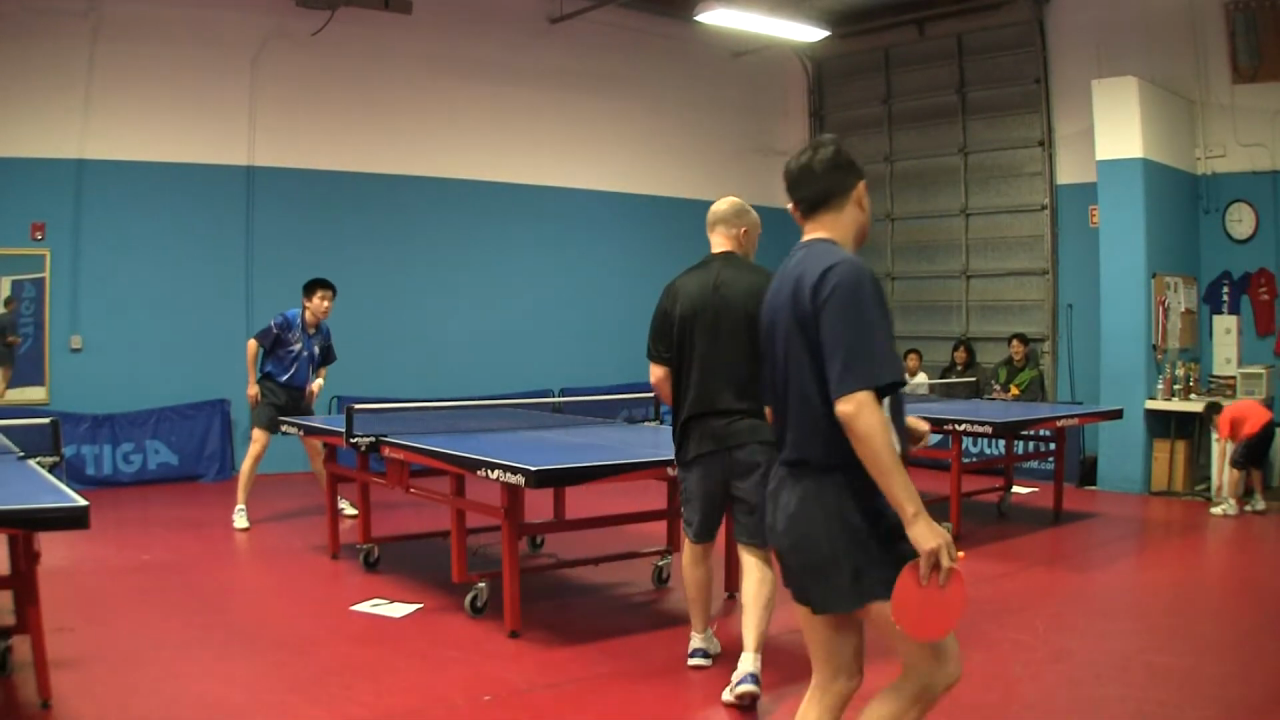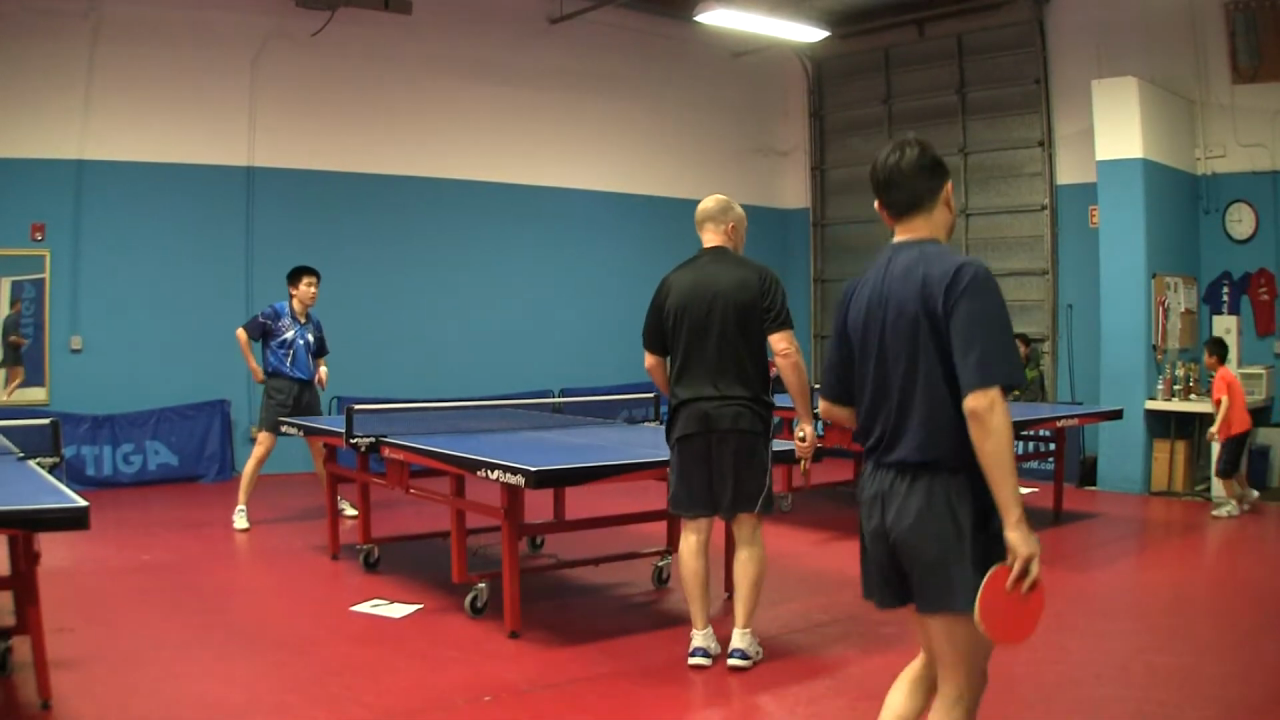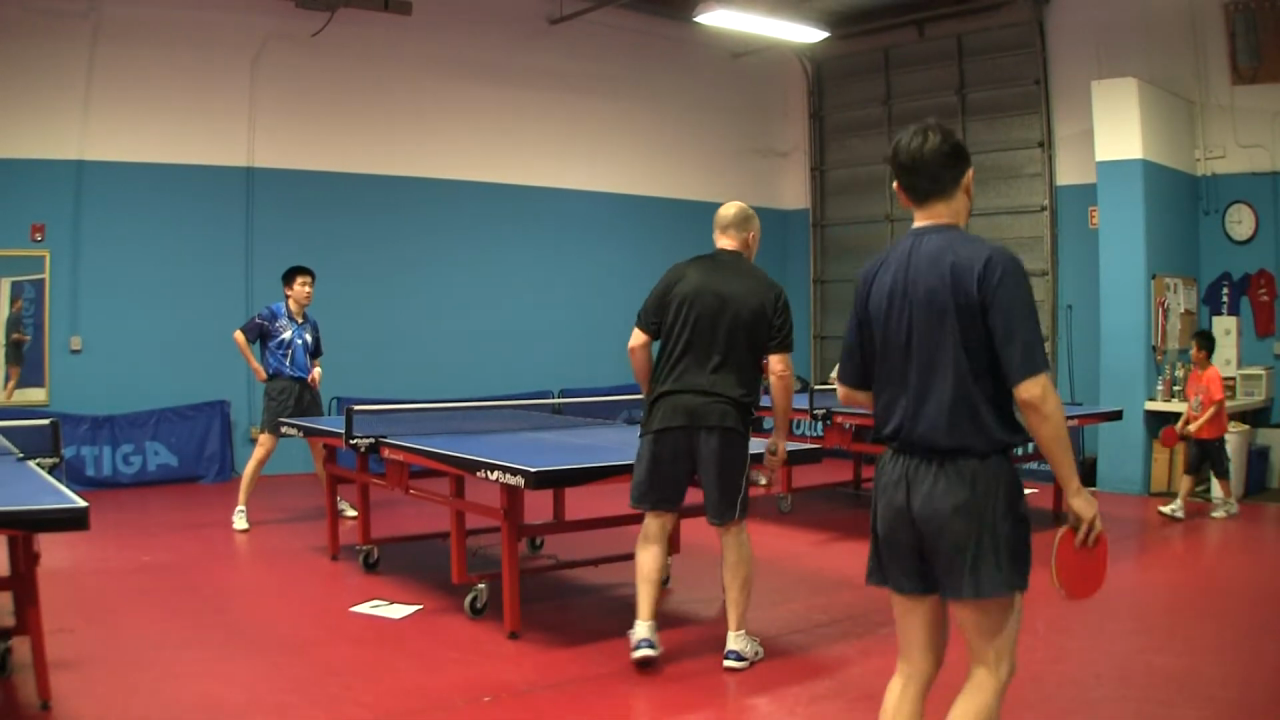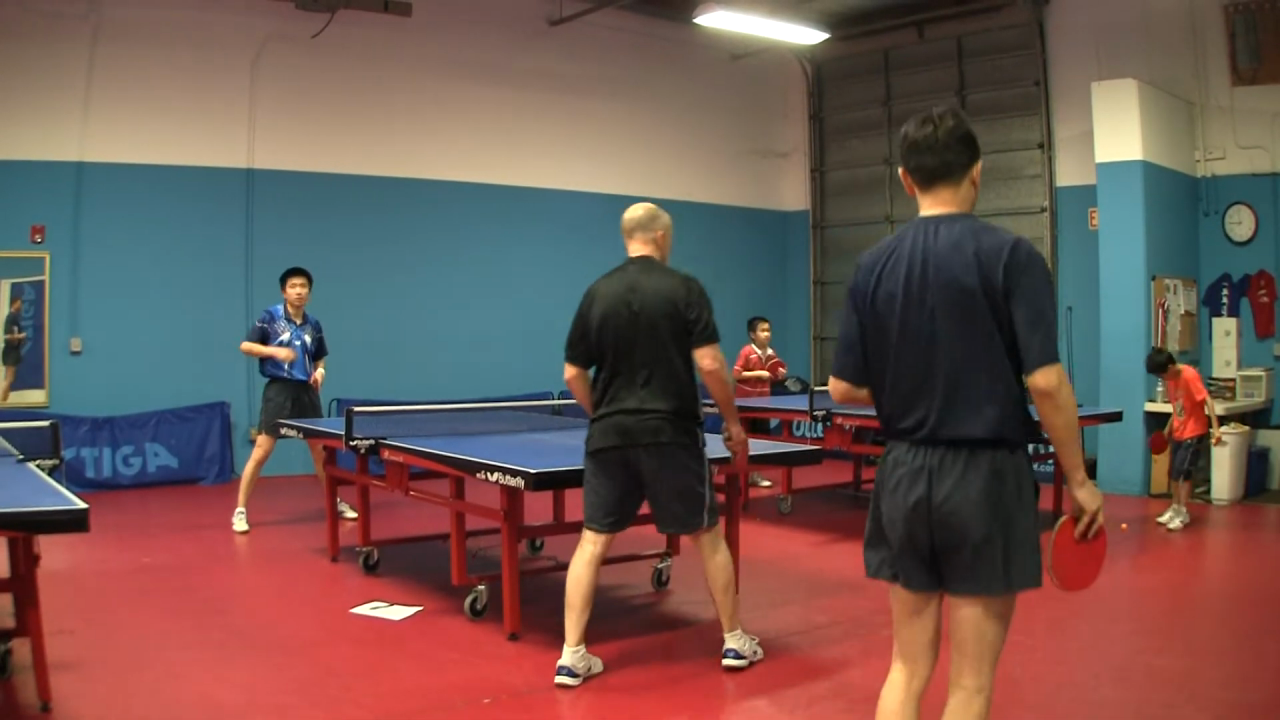
dt=0.4s
person 1, frame 1
left shoulder: (784, 279)
right shoulder: (846, 275)
right elbow: (854, 407)
left wrist: (890, 426)
right wrist: (916, 517)
left hip: (796, 496)
right hip: (841, 504)
right knee: (938, 665)
person 1, frame 2
left shoulder: (858, 289)
right shoulder: (963, 277)
left elbow: (833, 407)
right elbow: (983, 406)
right wrist: (1015, 522)
left hip: (881, 493)
right hip: (945, 496)
left knee: (936, 662)
person 1, frame 3
left shoulder: (874, 276)
right shoulder: (992, 266)
left elbow: (851, 391)
right elbow: (1032, 394)
right wrist: (1073, 488)
left hip: (899, 481)
right hip: (973, 484)
left knee: (913, 668)
right knee: (990, 670)
person 1, frame 4
left shoulder: (873, 266)
right shoulder: (1011, 257)
left elbow: (844, 388)
right elbow: (1046, 383)
right wrist: (1079, 480)
left hip: (905, 476)
right hip: (987, 478)
left knee: (909, 667)
person 2, frame 1
left shoulder: (677, 290)
right shoulder: (769, 287)
left elbow: (659, 378)
left hip: (699, 435)
right hip: (757, 434)
left knee: (696, 541)
right knee: (755, 551)
left ankle: (701, 638)
right ankle: (749, 663)
person 2, frame 2
left shoulder: (672, 283)
right shoulder: (759, 278)
left elbow: (652, 363)
right elbow: (785, 352)
right wrist: (806, 418)
left hip: (688, 420)
right hip: (745, 417)
left knee: (694, 529)
right knee: (747, 527)
left ankle: (701, 637)
right ankle: (741, 638)
person 2, frame 3
left shoulder: (679, 275)
right shoulder: (768, 291)
left elbow: (638, 346)
right elbow: (780, 372)
left wrist: (654, 397)
right wrist: (781, 434)
left hip: (669, 415)
right hip: (726, 420)
left knee: (655, 522)
right knee: (731, 529)
left ankle: (644, 631)
right ankle: (737, 640)
person 2, frame 4
left shoulder: (596, 293)
right shoulder: (684, 288)
left elbow: (573, 375)
right elbow: (709, 366)
right wrist: (732, 423)
left hip: (609, 435)
right hip: (671, 432)
left knee: (593, 541)
right knee: (707, 535)
left ankle: (572, 656)
right ankle: (735, 641)
person 3, frame 1
left shoulder: (324, 333)
right shoulder: (285, 321)
left elbow: (322, 365)
right elbow: (253, 344)
left wrist: (318, 381)
right wrist: (252, 383)
left hip: (300, 395)
right hip: (271, 391)
left knee: (317, 449)
right knee: (257, 448)
left ankle: (335, 500)
right ankle: (240, 509)
person 3, frame 2
left shoulder: (314, 324)
right shoulder: (274, 313)
right elbow: (242, 333)
left wrist: (322, 369)
right wrist: (254, 367)
left hip: (307, 390)
right hip: (280, 388)
left knee: (321, 449)
right knee: (262, 450)
left ankle: (335, 501)
right ankle: (240, 509)
person 3, frame 3
left shoulder: (311, 324)
right shoulder: (272, 314)
right elbow: (240, 335)
left wrist: (317, 370)
right wrist: (256, 367)
left hip: (308, 391)
right hip: (281, 389)
left knee: (321, 449)
right knee: (263, 451)
left ankle: (335, 501)
right ankle: (240, 510)
person 3, frame 4
left shoulder: (313, 324)
right shoulder: (270, 317)
right elbow: (246, 346)
left wrist: (320, 371)
right wrist: (275, 351)
left hip: (307, 392)
right hip: (279, 390)
left knee: (321, 450)
right knee: (261, 452)
left ankle: (335, 502)
right ankle: (240, 511)
